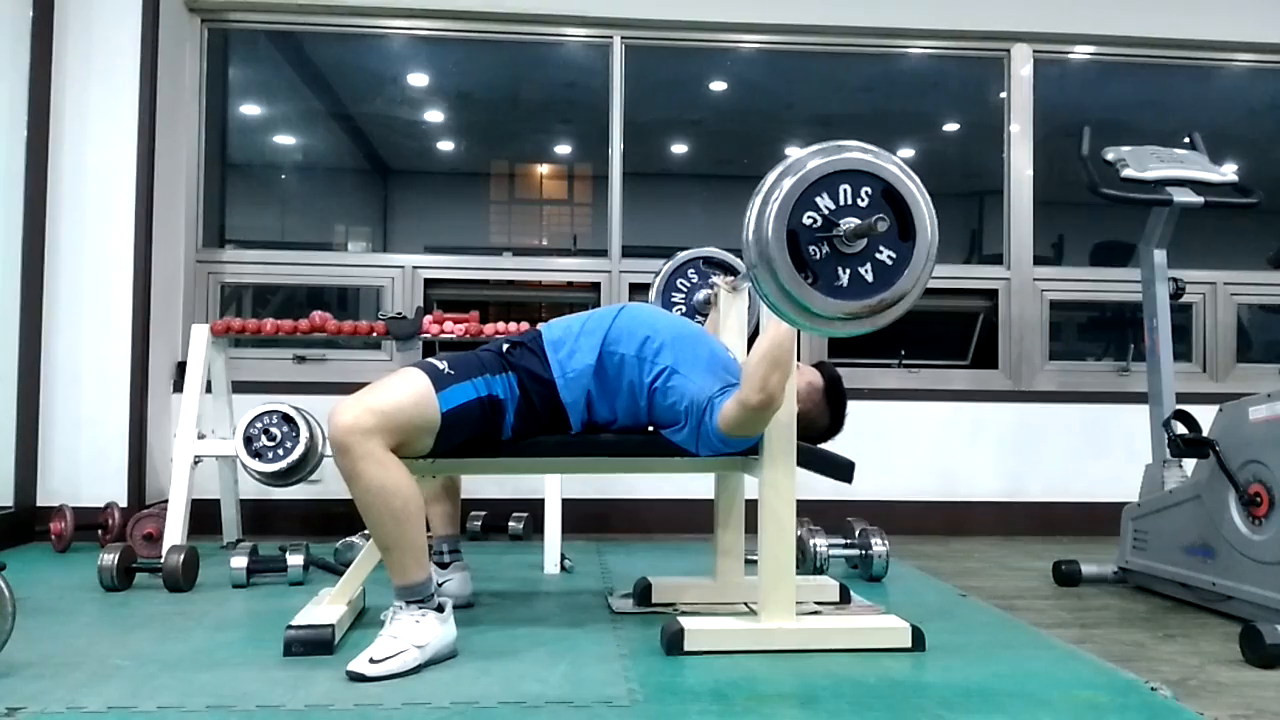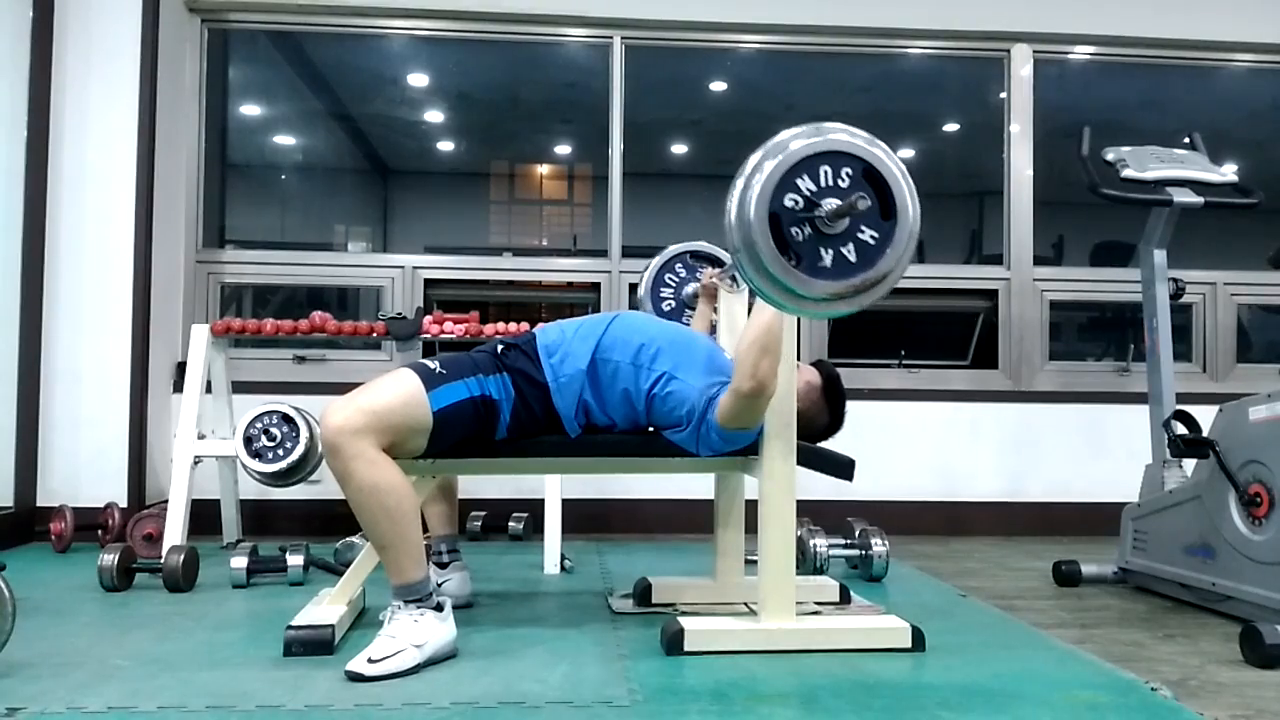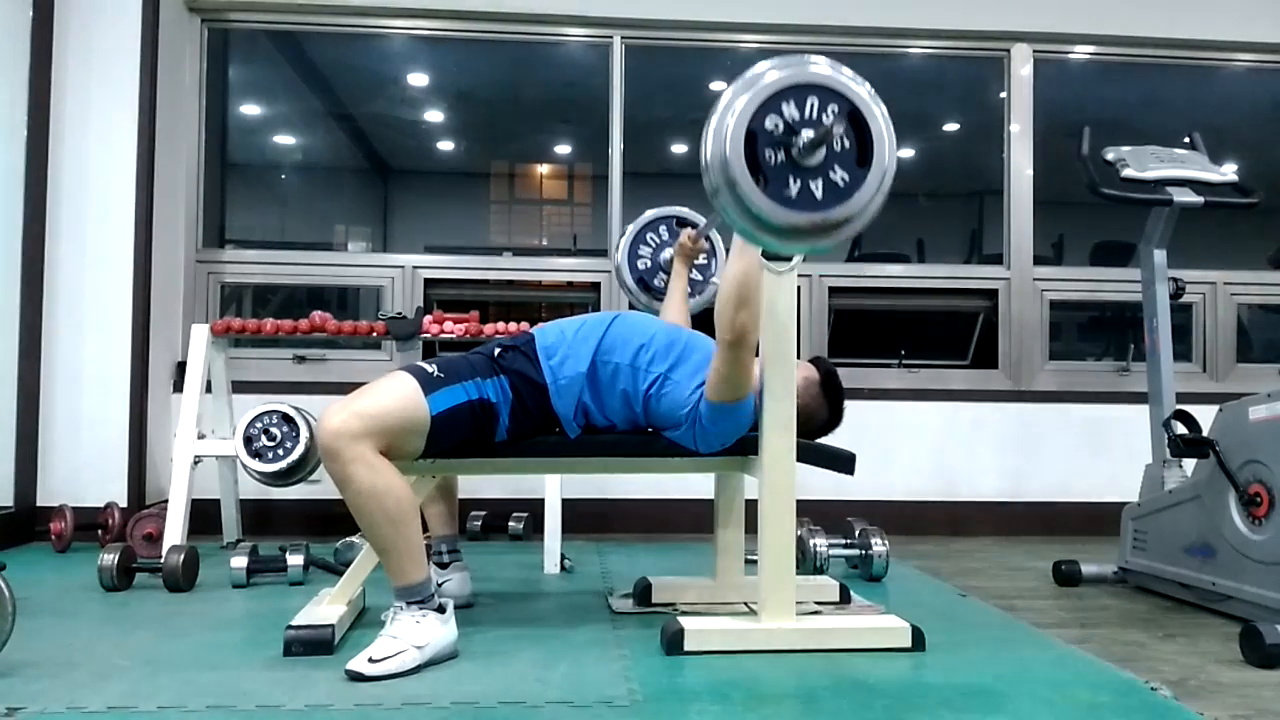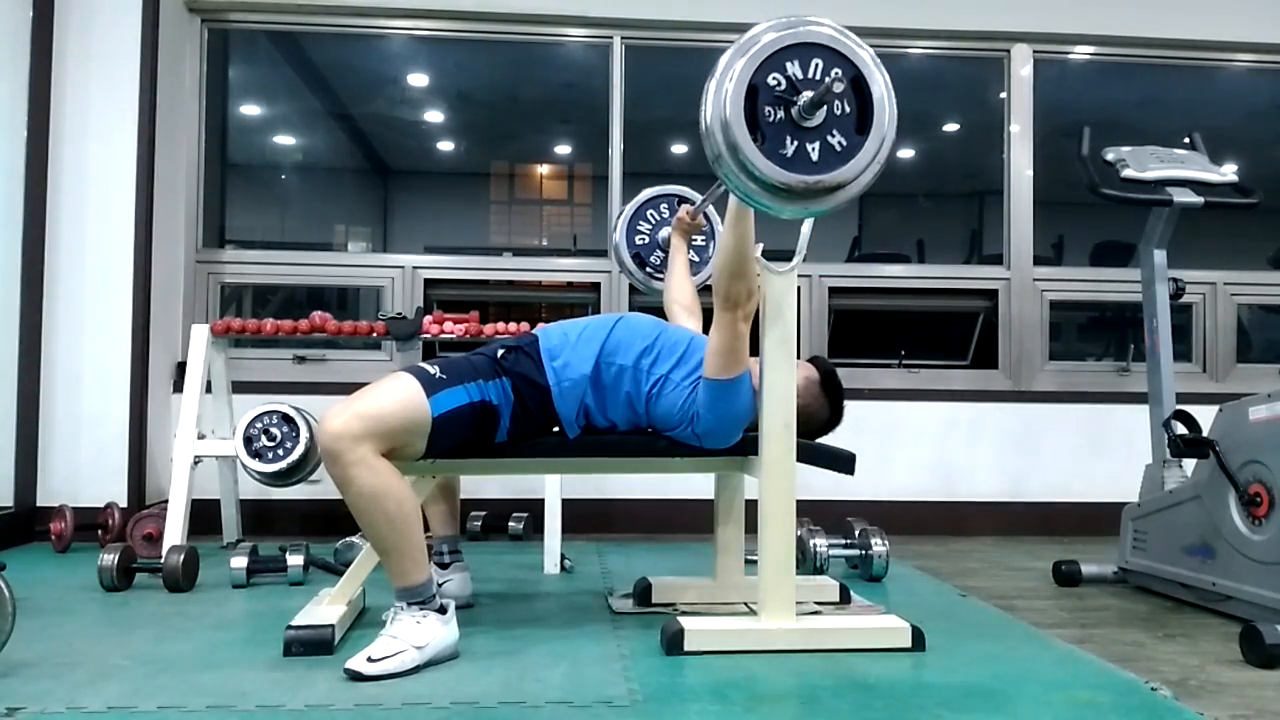
dt=0.4s
person 1, frame 1
left shoulder: (731, 416)
right shoulder: (730, 382)
left elbow: (761, 395)
right wrist: (722, 306)
left knee: (354, 425)
left ankle: (422, 614)
right ankle: (445, 567)
person 1, frame 2
left shoulder: (732, 417)
right shoulder: (724, 381)
left elbow: (751, 380)
right wrist: (706, 302)
left knee: (347, 426)
left ankle: (421, 613)
right ankle: (444, 568)
person 1, frame 3
left shoulder: (728, 415)
right shoulder: (716, 378)
left elbow: (738, 333)
right elbow: (672, 337)
right wrist: (682, 264)
left knee: (344, 429)
left ankle: (422, 614)
right ankle: (444, 567)
person 1, frame 4
left shoulder: (722, 412)
right shoulder: (717, 369)
left elbow: (735, 305)
right elbow: (684, 310)
right wrist: (679, 239)
left knee: (345, 433)
left ankle: (423, 613)
right ankle: (444, 566)
